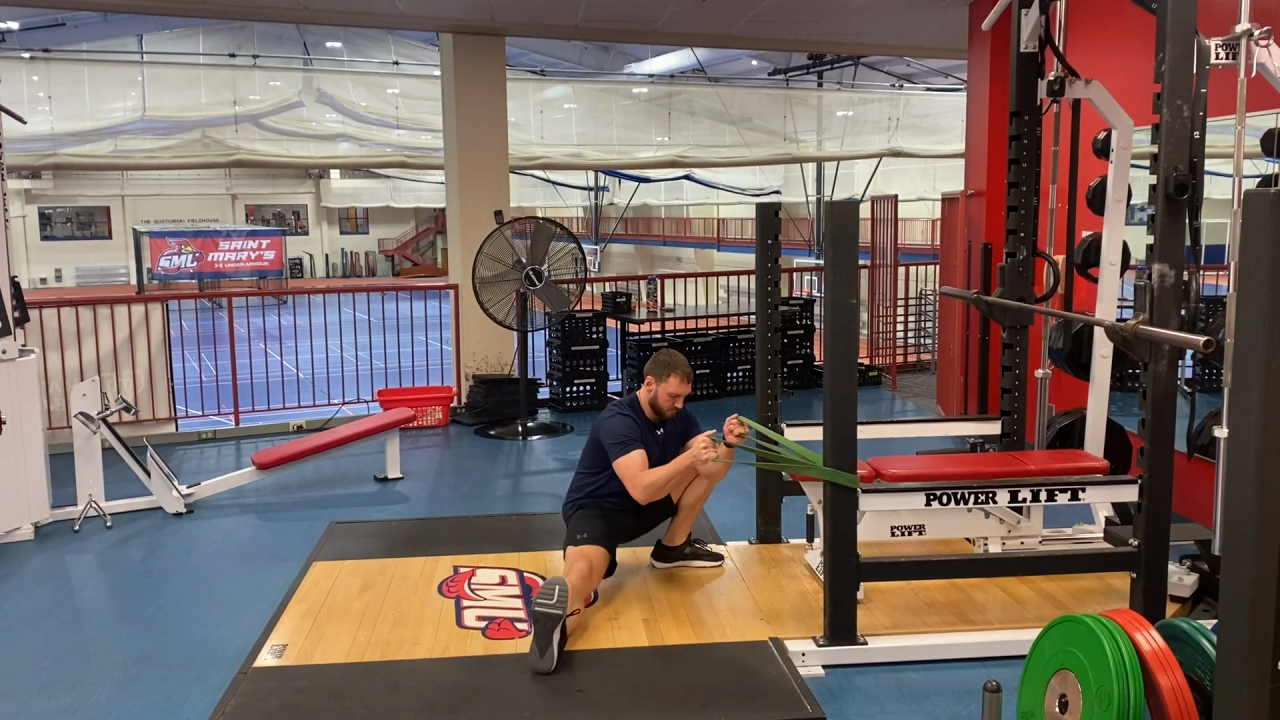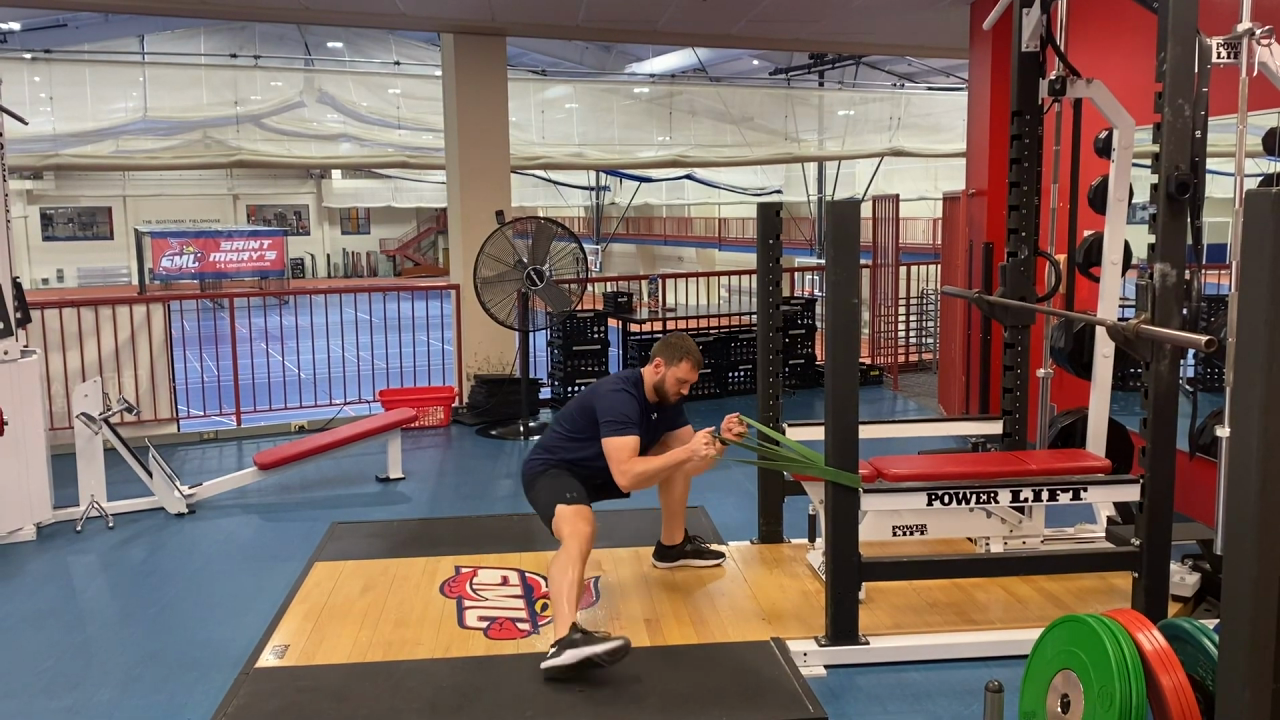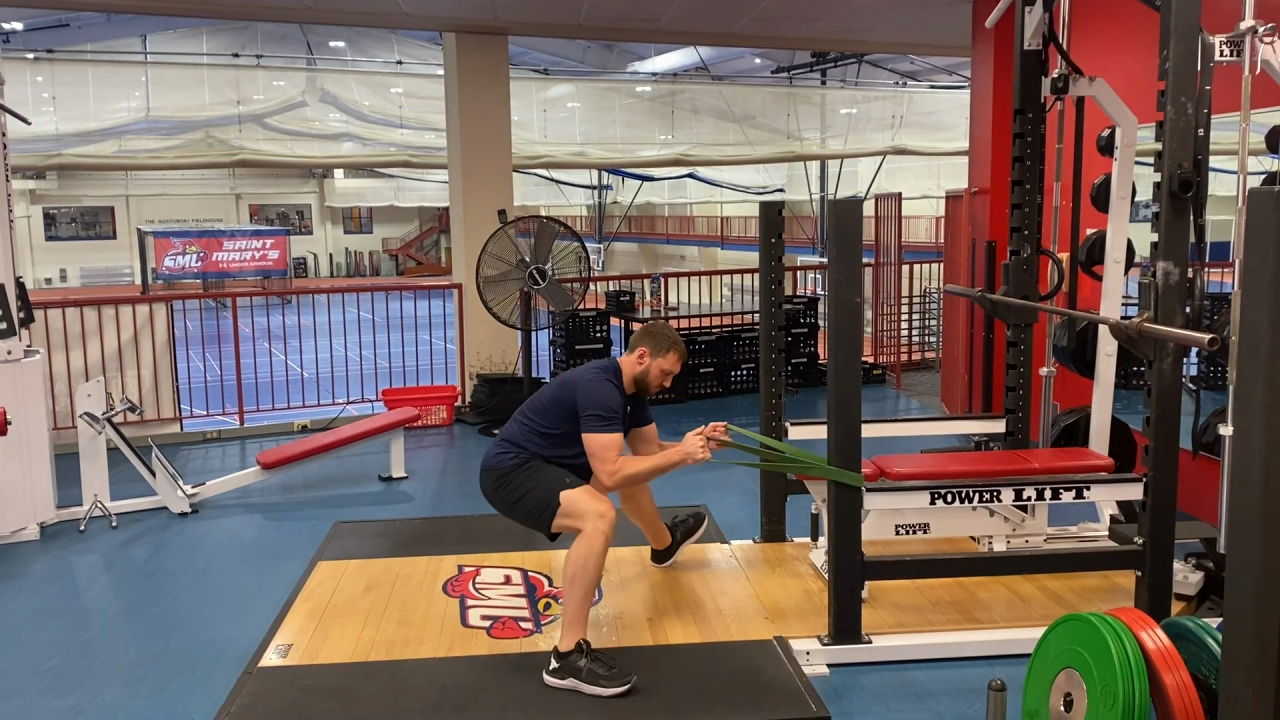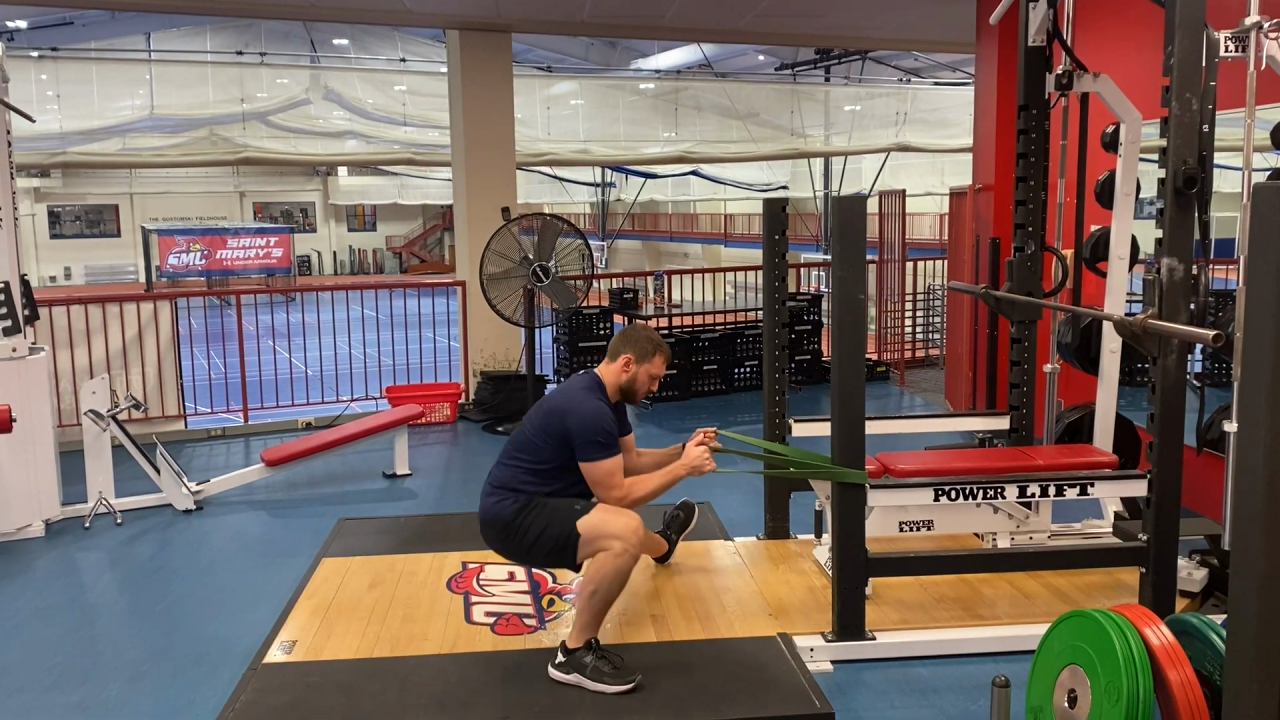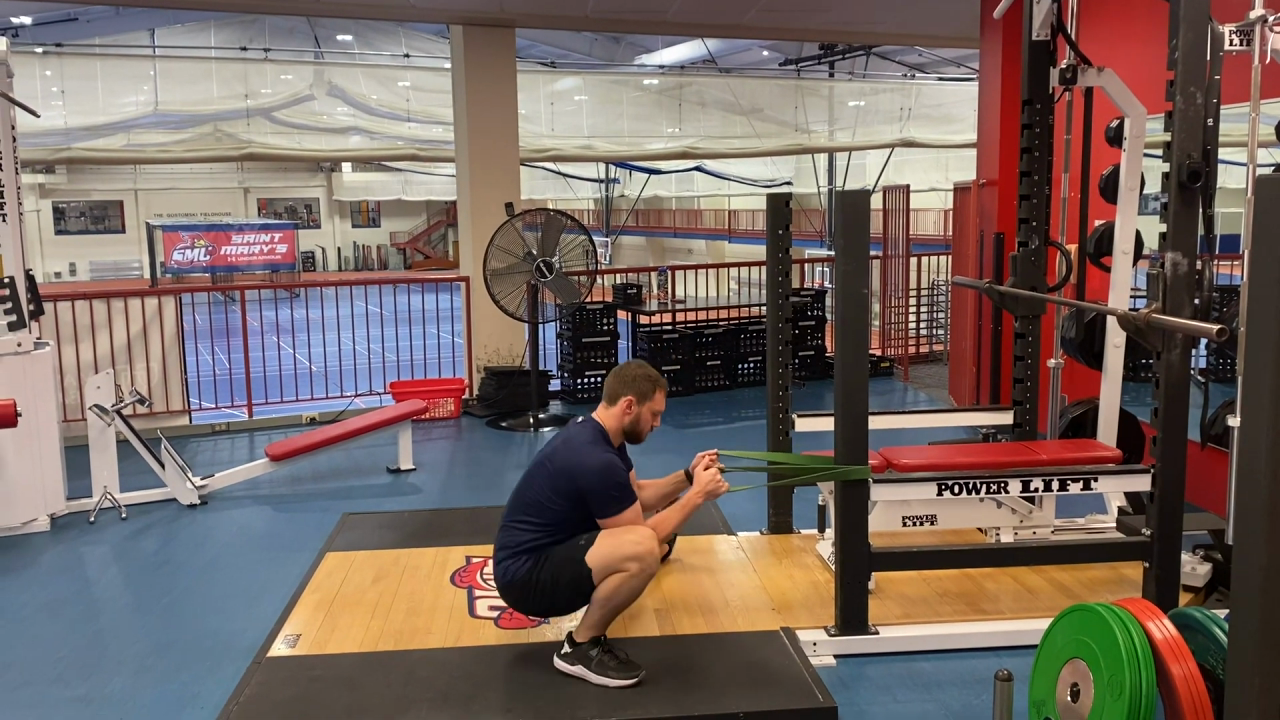
dt=0.4s
person 1, frame 1
left shoulder: (678, 416)
right shoulder: (617, 422)
left elbow: (710, 470)
right elbow: (641, 490)
left wrist: (727, 445)
right wrist: (690, 456)
left hip: (643, 507)
right hip: (596, 509)
left knee: (711, 465)
right knee: (583, 568)
left ankle: (673, 546)
right ankle: (554, 627)
person 1, frame 2
left shoulder: (668, 399)
right shoulder: (618, 396)
left elbow: (689, 460)
right elbow: (626, 476)
left wrist: (721, 441)
right wrist: (686, 452)
left hip: (598, 471)
right hip: (552, 469)
left knee: (678, 458)
right knee: (579, 532)
left ankle: (672, 545)
right ankle: (565, 639)
person 1, frame 3
left shoulder: (632, 388)
right shoulder: (599, 387)
left elbow: (648, 451)
right elbow: (609, 475)
left wrist: (696, 442)
right wrist: (680, 454)
left hip: (548, 463)
right hip: (511, 470)
left knee: (633, 468)
right knee: (599, 515)
left ankle: (664, 544)
right ankle: (568, 655)
person 1, frame 4
left shoulder: (605, 396)
right shoulder: (587, 408)
left elbow: (630, 461)
right elbow: (616, 496)
left wrist: (684, 450)
right wrist: (682, 468)
left hip: (531, 498)
right hip: (511, 516)
left knee: (618, 514)
right knee: (625, 533)
left ankle: (661, 545)
right ankle: (576, 652)
person 1, frame 5
left shoulder: (597, 434)
right shoulder: (595, 461)
left elbow: (634, 495)
right elbow: (639, 536)
left wrist: (687, 476)
right wrist: (697, 496)
left hip: (542, 549)
right hip: (526, 575)
right knee: (643, 549)
left ankle: (662, 547)
right ankle: (581, 646)
